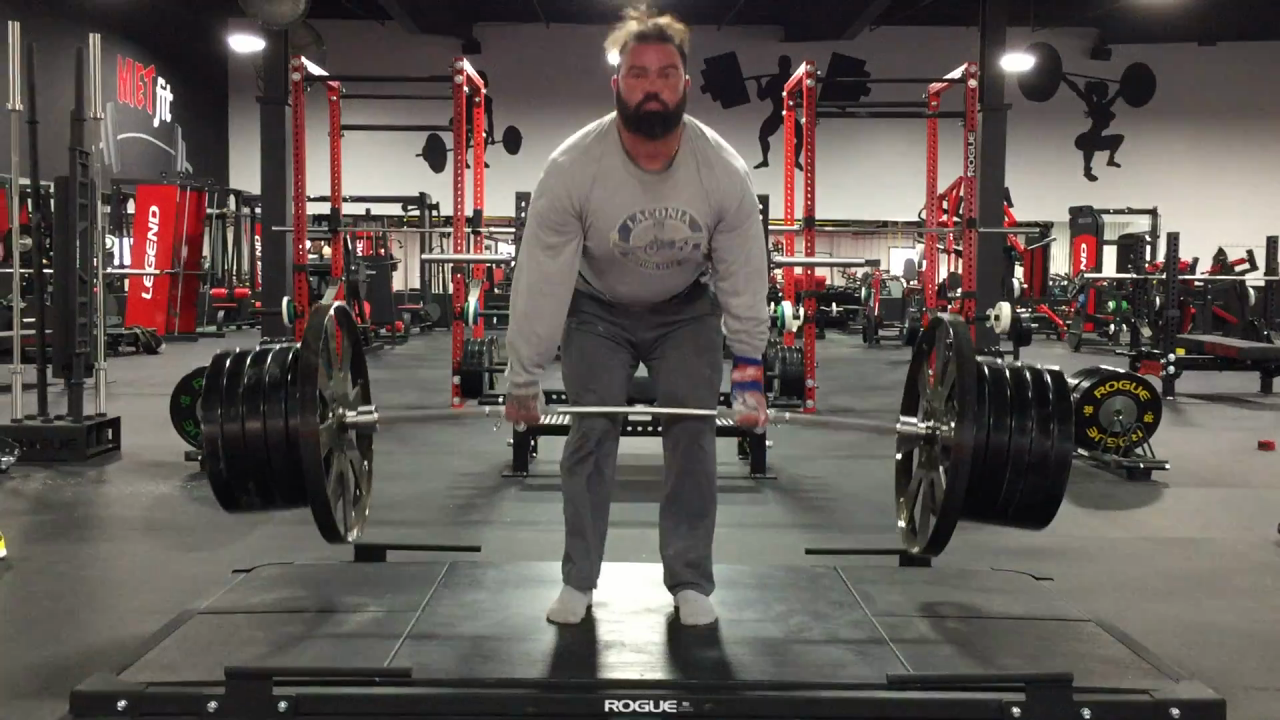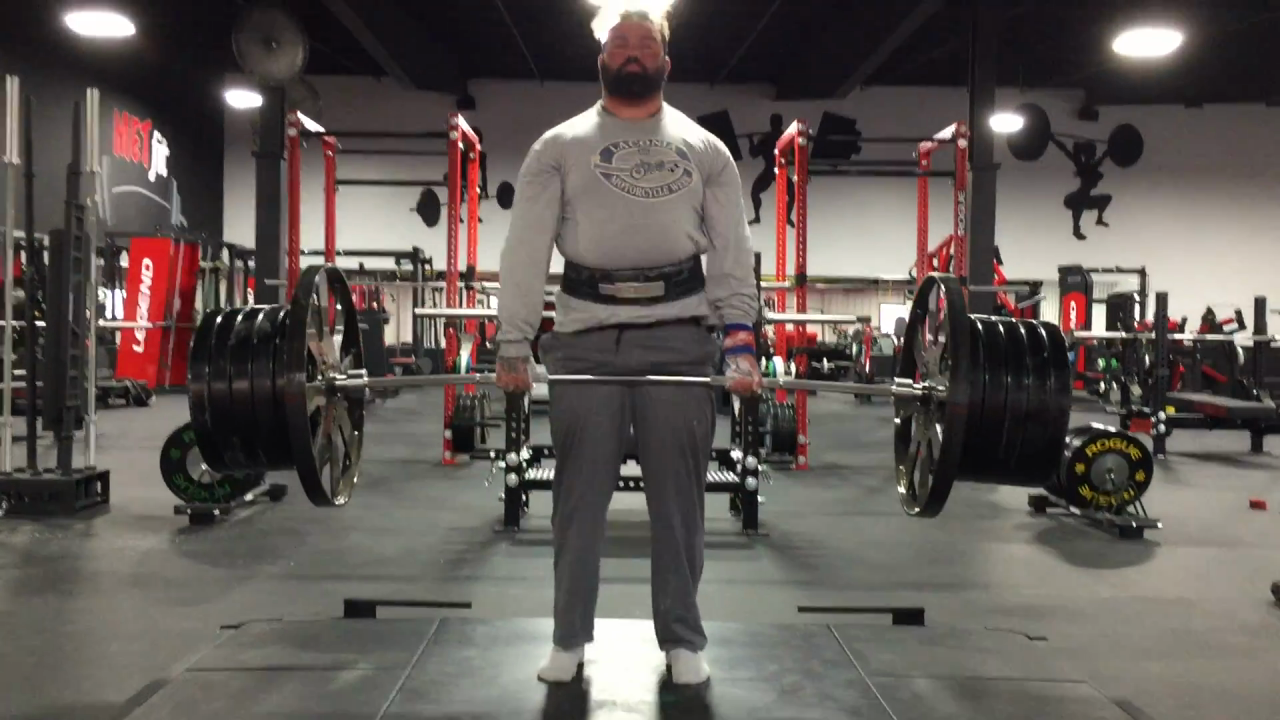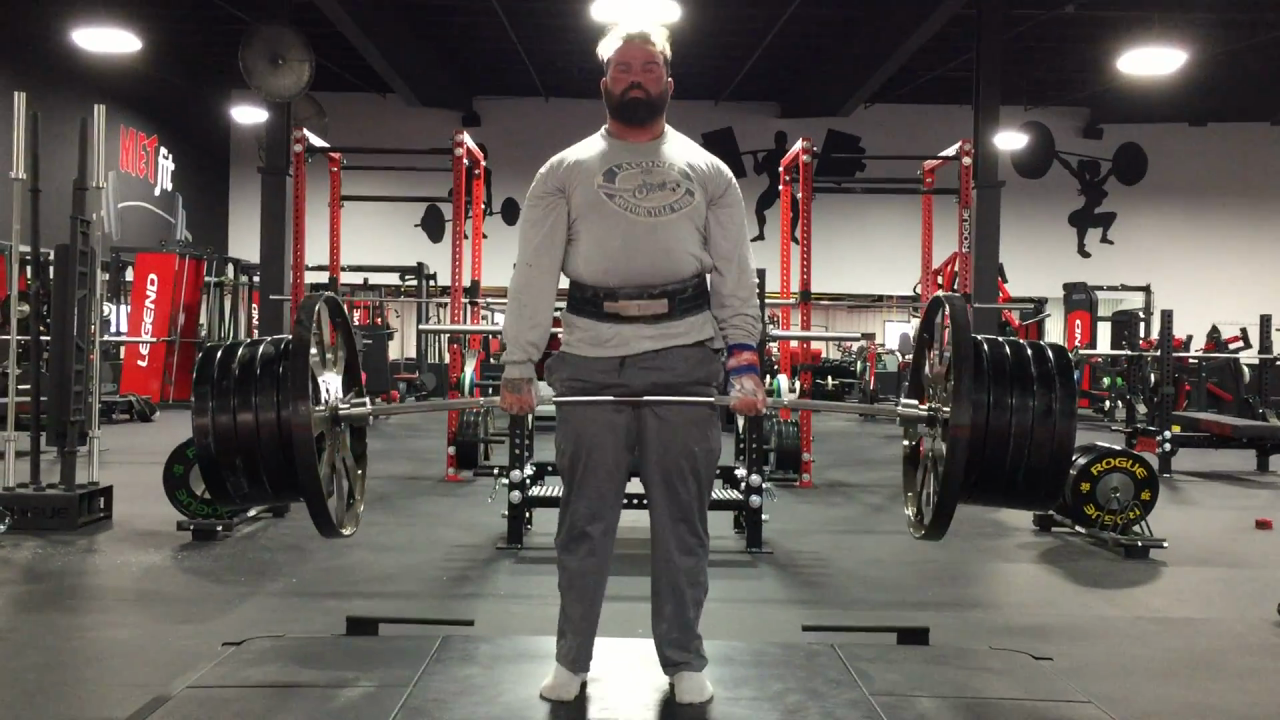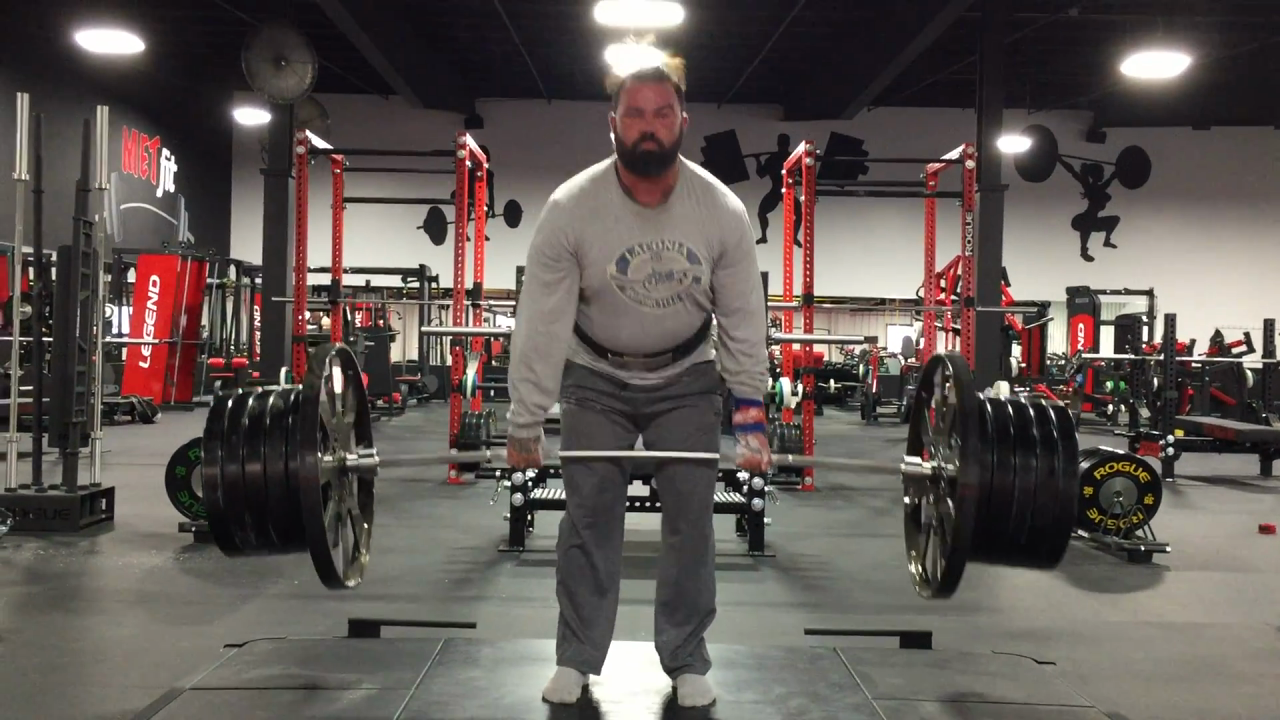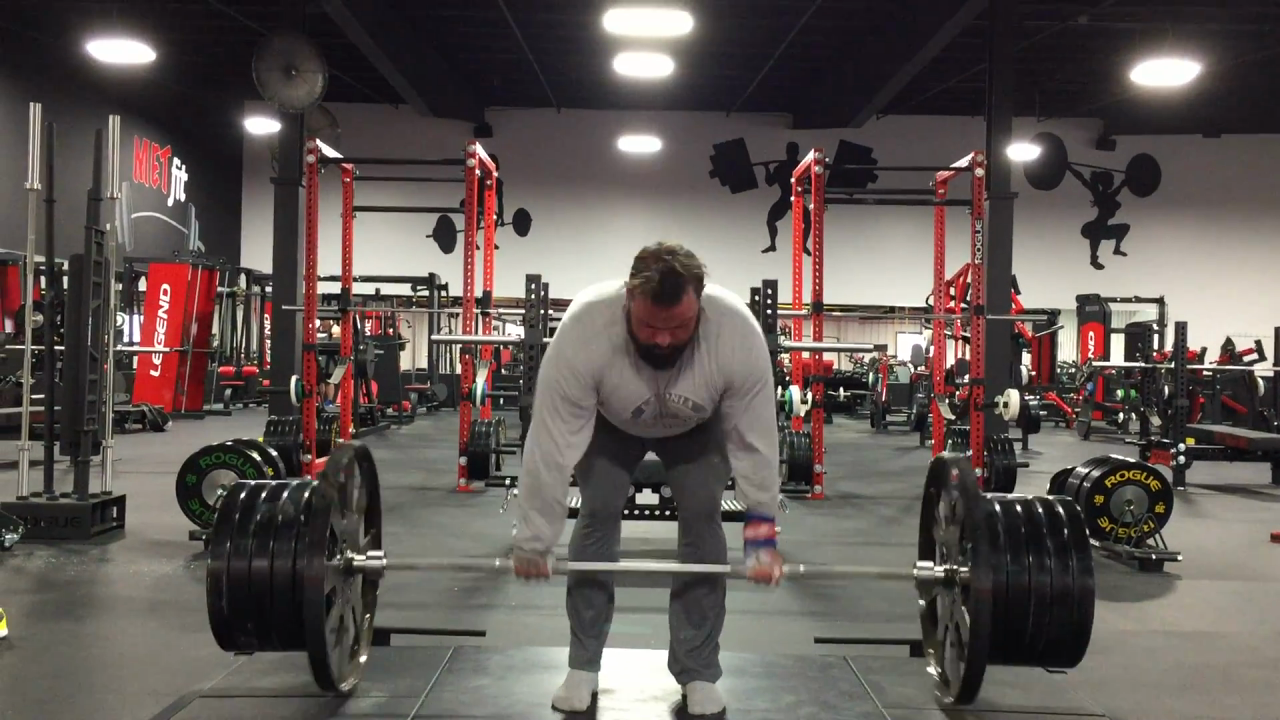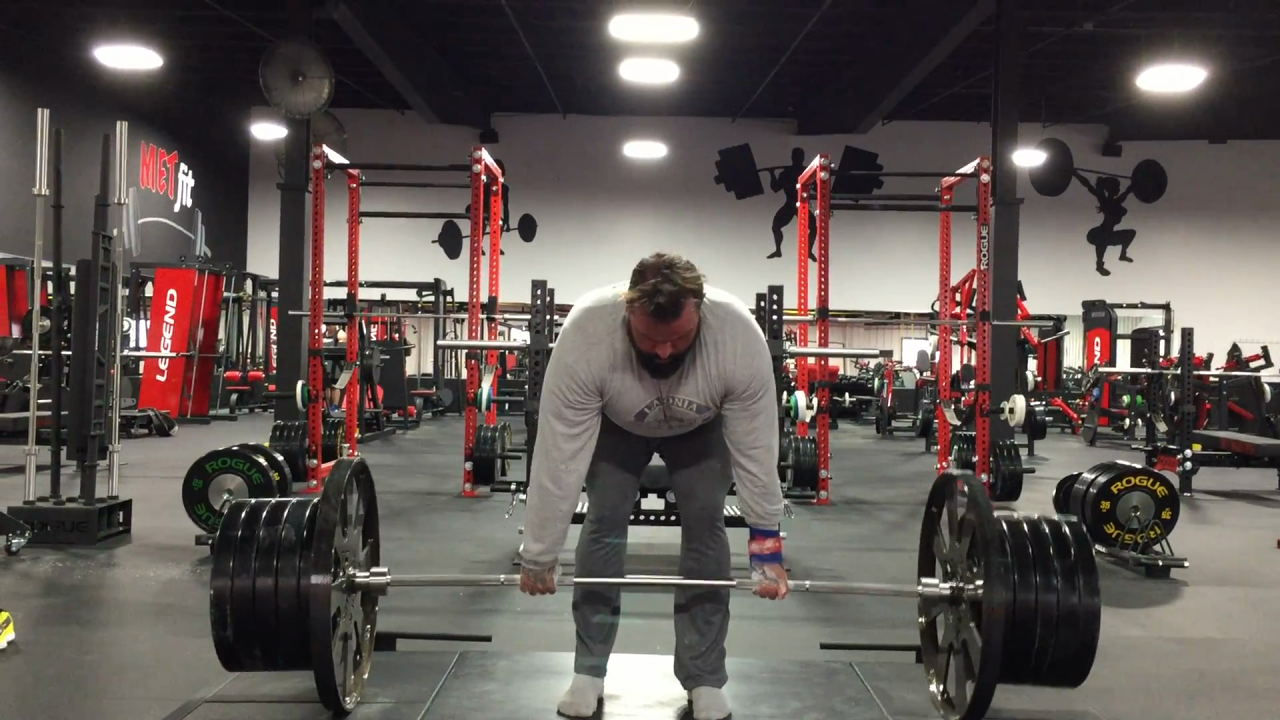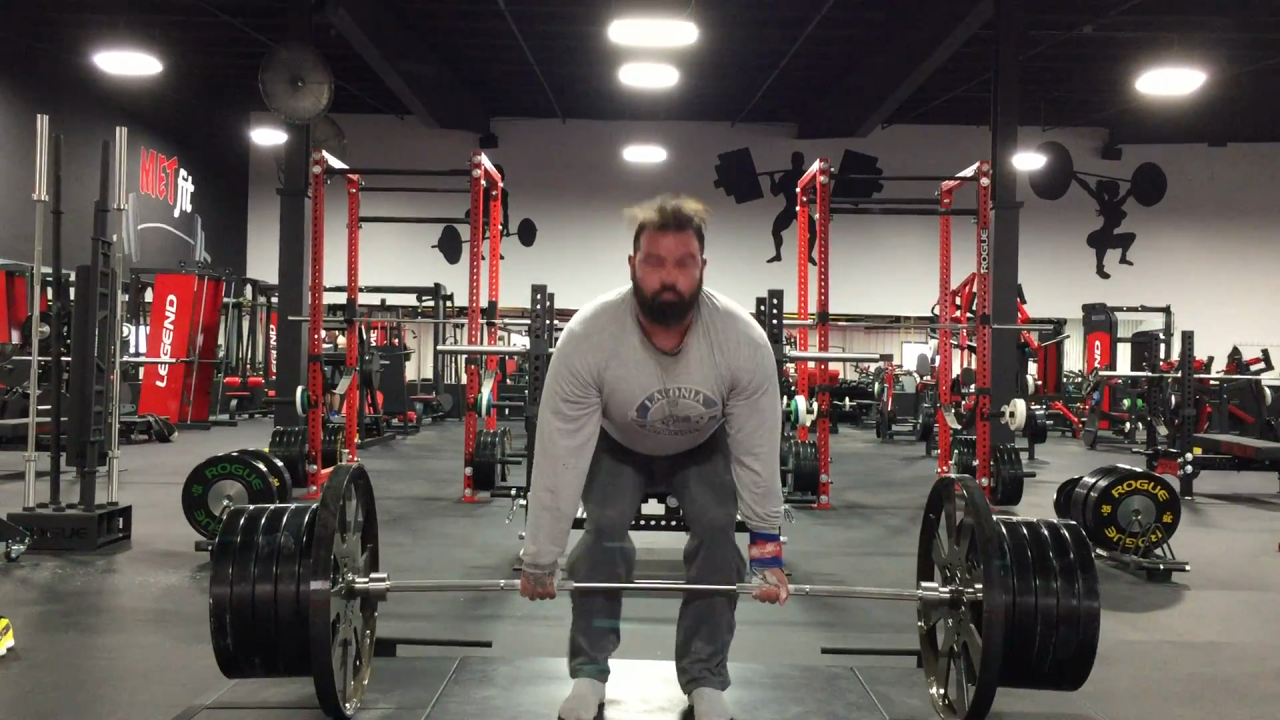
dt=0.5s
person 1, frame 1
left shoulder: (726, 173)
right shoulder: (570, 170)
left elbow: (744, 281)
right elbow: (541, 282)
left wrist: (749, 376)
right wrist: (523, 383)
left hip: (686, 313)
right hip: (597, 312)
left knee: (693, 437)
right knee: (590, 433)
left ankle: (690, 582)
right ankle: (578, 580)
person 1, frame 2
left shoulder: (704, 148)
right shoulder: (561, 145)
left elbow: (731, 251)
right elbow: (526, 248)
left wrist: (740, 342)
right wrist: (513, 345)
left hip: (679, 335)
right hip: (584, 336)
left knee: (677, 492)
right knee: (581, 490)
left ankle: (682, 638)
right ankle: (569, 638)
person 1, frame 3
left shoulder: (707, 170)
right shoulder: (565, 170)
left elbow: (734, 274)
right elbow: (534, 273)
left wrist: (743, 362)
right wrist: (518, 368)
left hip: (684, 356)
right hip: (590, 357)
left knee: (681, 518)
right knee: (586, 516)
left ankle: (684, 660)
right ankle: (573, 658)
person 1, frame 4
left shoulder: (722, 211)
right shoulder: (571, 208)
left elbow: (744, 321)
right elbow: (541, 324)
left wrist: (751, 417)
right wrist: (525, 425)
left hip: (686, 381)
right hip: (594, 380)
left knee: (690, 516)
right knee: (589, 517)
left ankle: (687, 663)
right ankle: (575, 661)
person 1, frame 5
left shoulder: (739, 333)
right shoulder: (584, 330)
left elbow: (756, 440)
right elbow: (552, 447)
left wrist: (761, 534)
right wrist: (533, 543)
left hip: (696, 426)
right hip: (609, 424)
left knee: (701, 518)
right knee: (597, 515)
left ankle: (698, 672)
right ankle: (583, 665)
person 1, frame 6
left shoulder: (740, 338)
right shoulder: (585, 336)
left elbow: (756, 451)
right elbow: (559, 456)
left wrist: (767, 547)
right wrist: (539, 556)
left hip: (700, 425)
right hip: (615, 422)
left knee: (705, 522)
right knee: (605, 521)
left ankle: (704, 678)
right ankle: (589, 670)
person 1, frame 7
left shoulder: (743, 342)
right shoulder: (588, 338)
left elbow: (757, 455)
right elbow: (560, 456)
left wrist: (767, 552)
right wrist: (540, 561)
left hip: (701, 449)
right hip: (617, 446)
left knee: (716, 535)
right knee: (605, 534)
right ankle: (589, 674)
